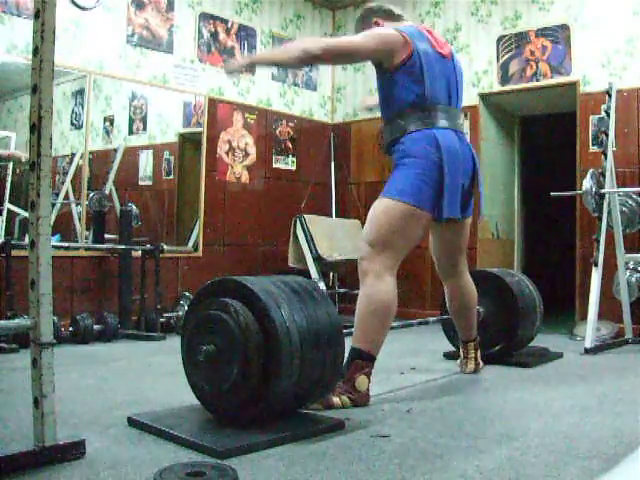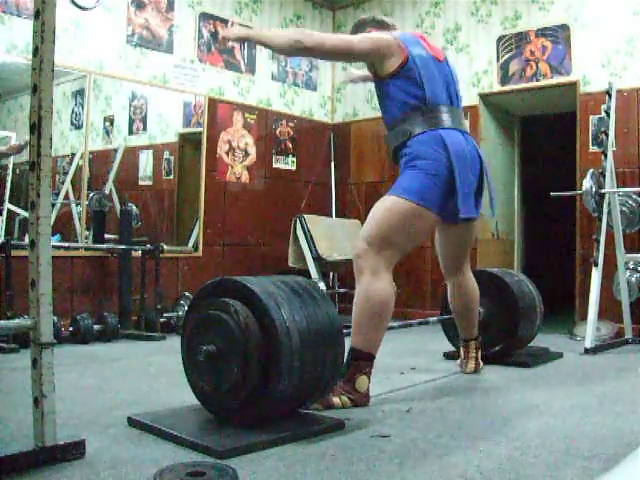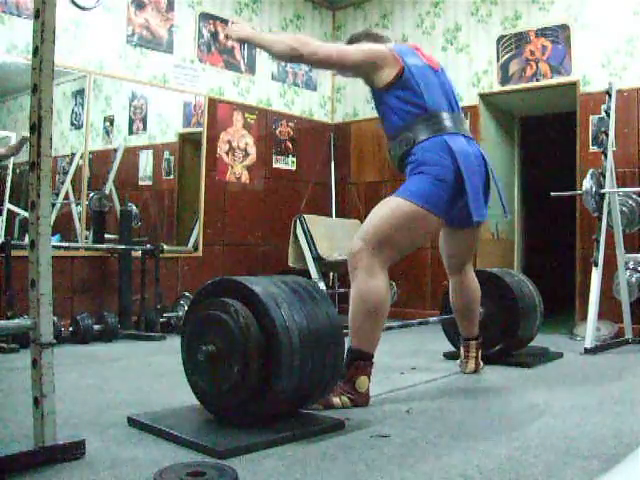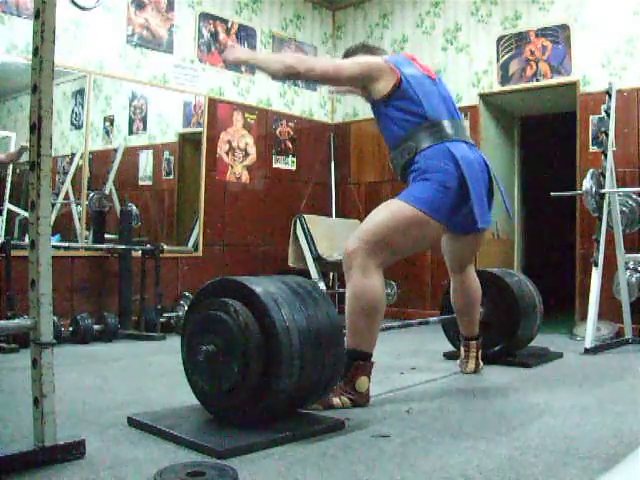
dt=0.1s
person 1, frame 1
left shoulder: (390, 38)
right shoulder: (441, 48)
left elbow: (319, 50)
left wrist: (257, 58)
left hip: (423, 157)
right hip: (459, 156)
left knee: (376, 263)
right knee: (452, 267)
left ankle: (355, 381)
right ankle: (470, 352)
person 1, frame 2
left shoulder: (385, 44)
right shoulder: (430, 51)
left elbow: (309, 42)
left wrist: (251, 33)
right wrist: (373, 76)
left hip: (432, 160)
right hip: (467, 158)
left knee: (371, 260)
right knee: (457, 268)
left ankle: (355, 382)
right ankle: (471, 352)
person 1, frame 3
left shoulder: (380, 55)
right shoulder: (421, 60)
left elbow: (302, 48)
left wrist: (249, 34)
right wrist: (355, 70)
left hip: (437, 168)
right hip: (471, 166)
left knee: (365, 256)
right knee: (458, 267)
left ankle: (354, 382)
right ankle: (471, 352)
person 1, frame 4
left shoulder: (377, 67)
right shoulder: (417, 69)
left elbow: (299, 67)
left wrist: (247, 56)
right wrist: (352, 86)
left hip: (441, 175)
right hip: (475, 172)
left knee: (359, 257)
right knee: (460, 268)
left ankle: (355, 382)
right ankle: (471, 353)
